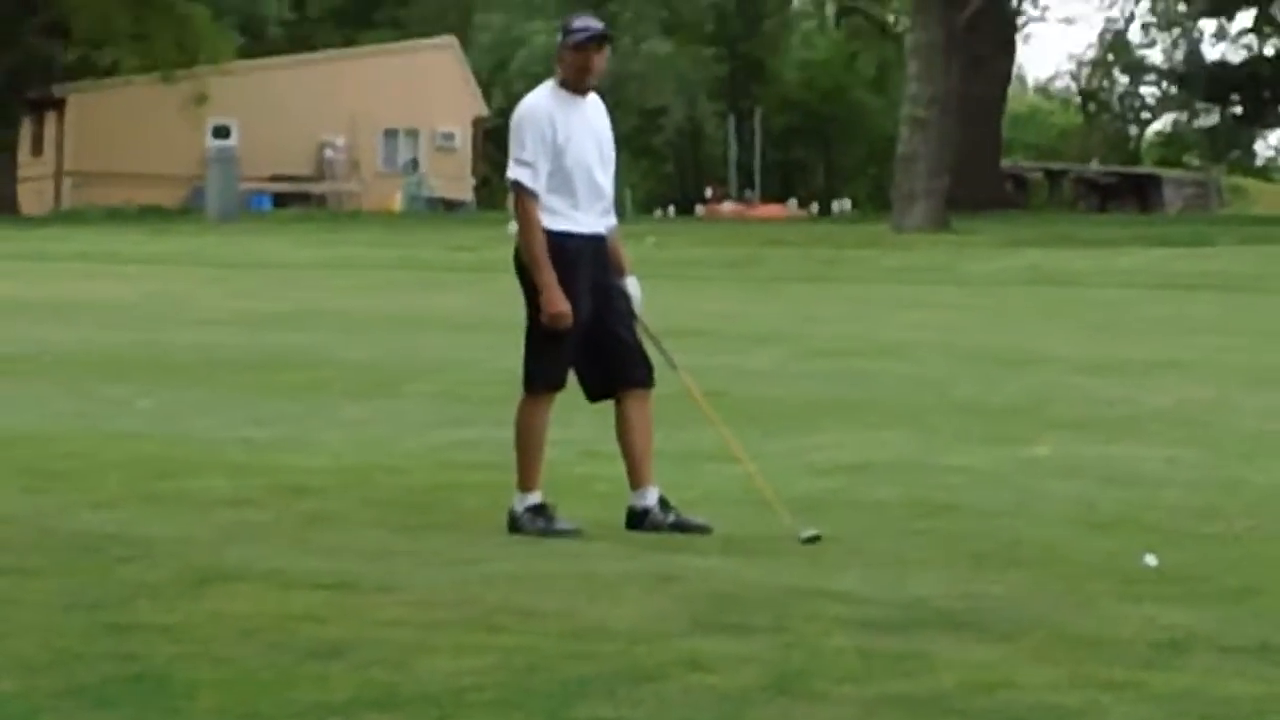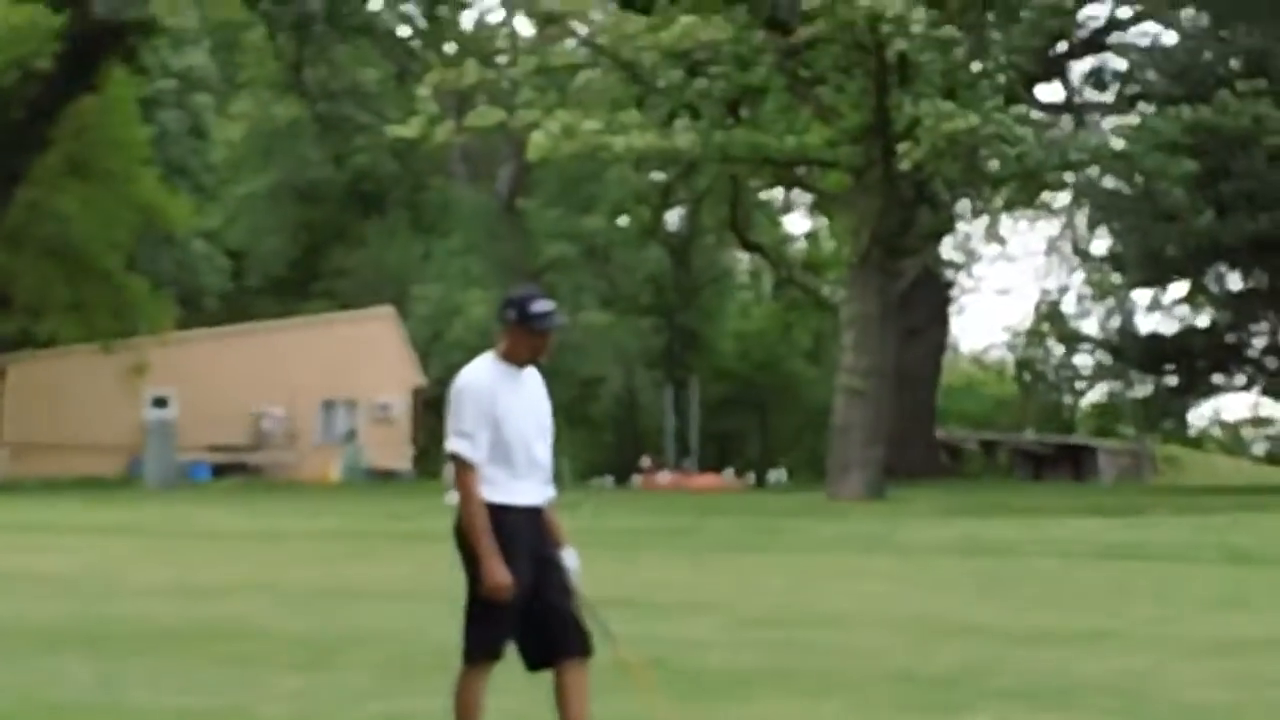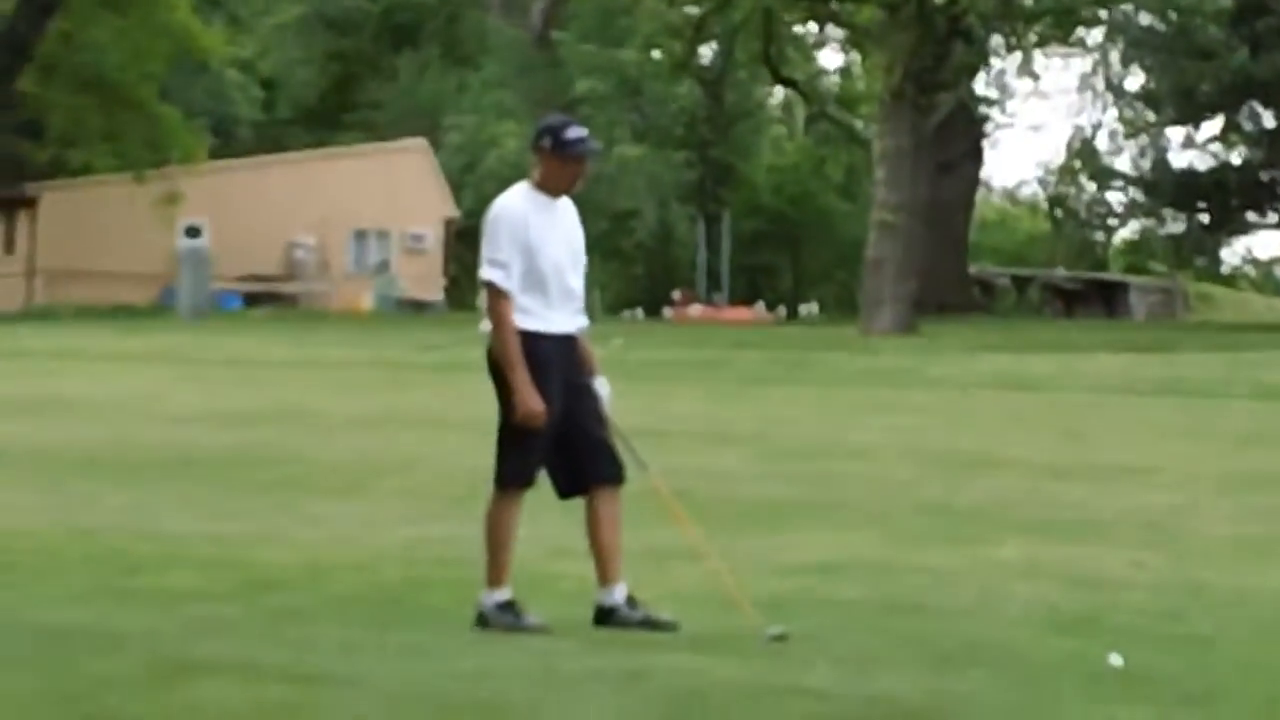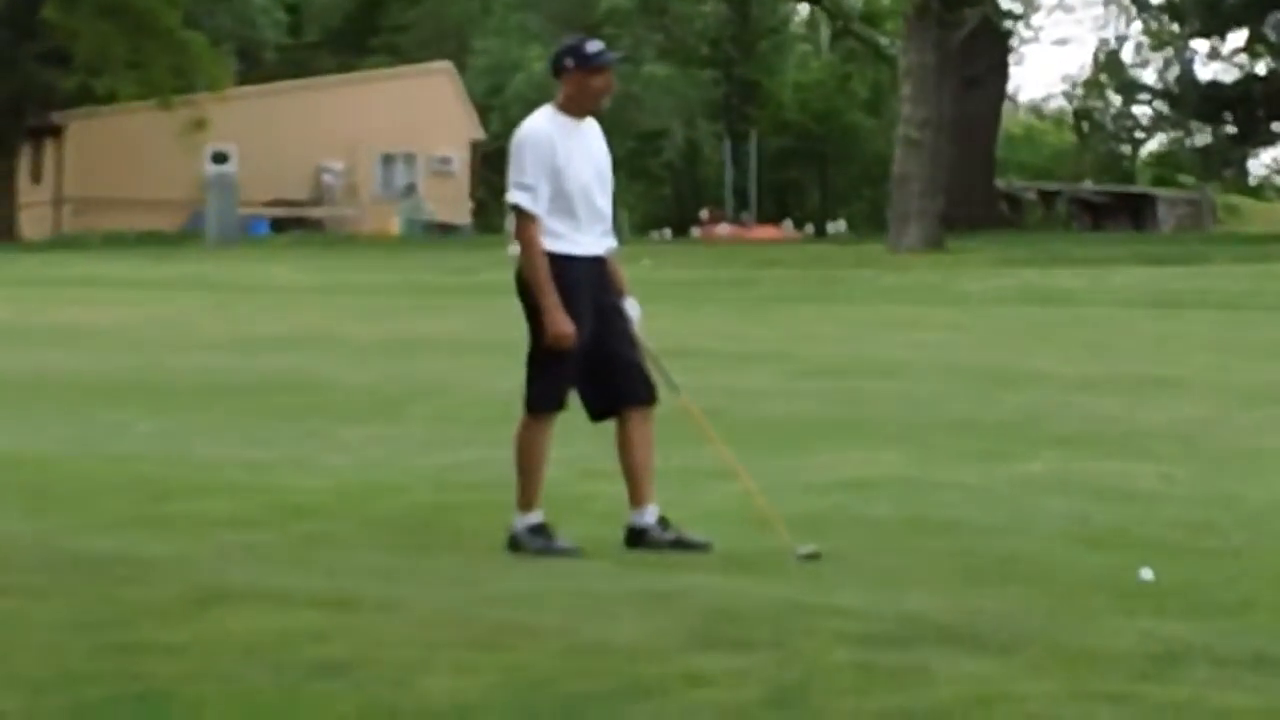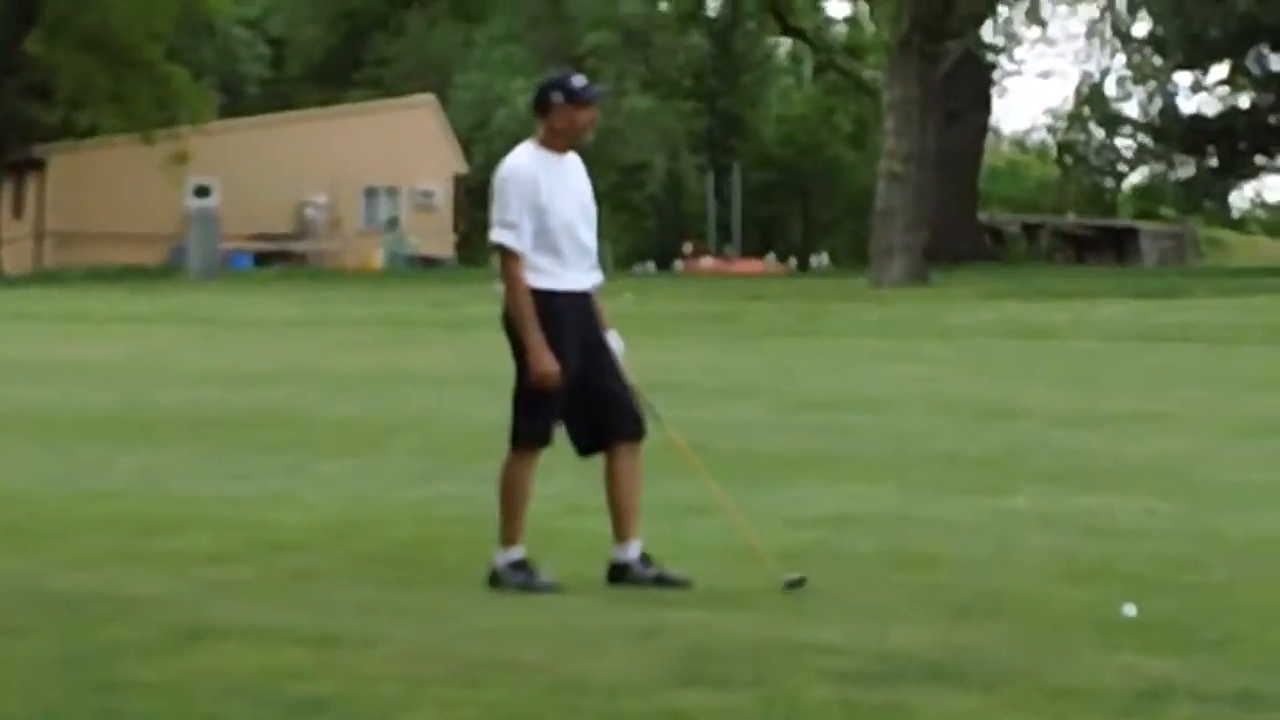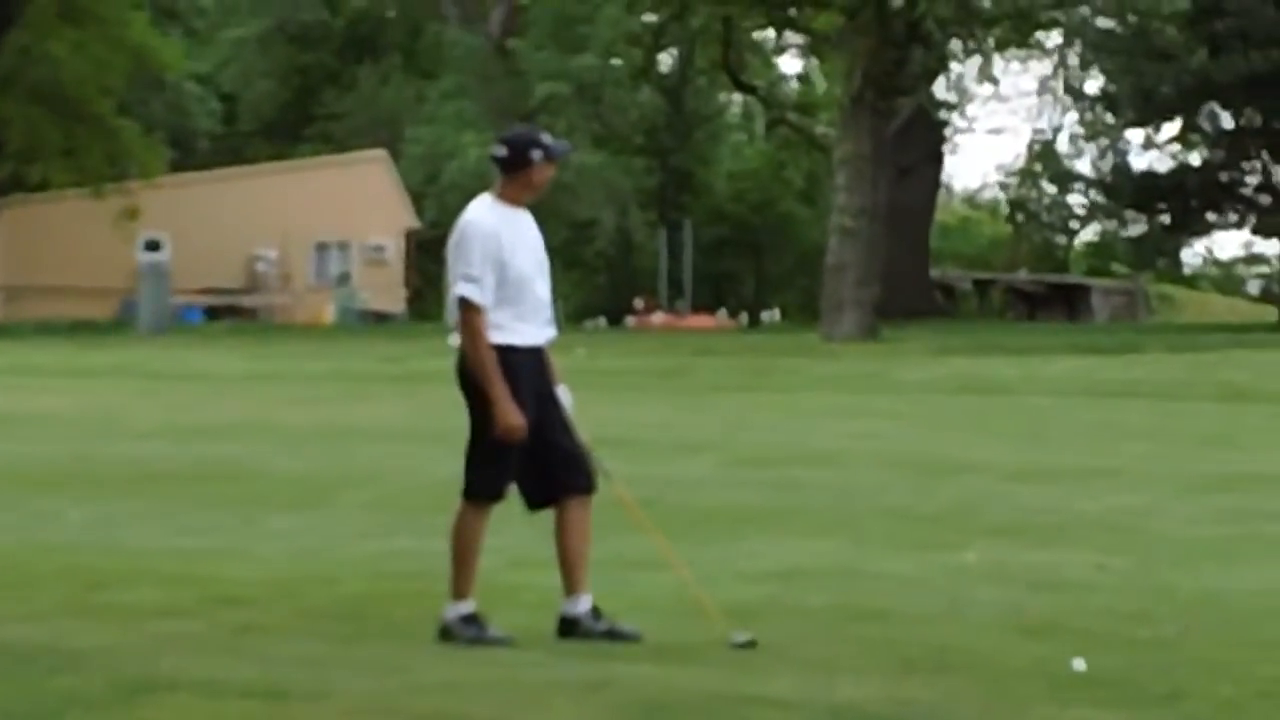
dt=0.5s
person 1, frame 1
left shoulder: (596, 107)
right shoulder: (537, 110)
right elbow: (526, 204)
left wrist: (623, 269)
right wrist: (548, 286)
left hip: (595, 254)
right hip: (555, 250)
left knee: (634, 376)
right knee: (543, 383)
left ankle: (645, 502)
right ankle: (527, 503)
person 1, frame 2
left shoulder: (533, 380)
right shoulder: (476, 383)
right elbow: (467, 477)
left wrist: (560, 541)
right wrist: (488, 560)
left hip: (533, 525)
right hip: (495, 522)
left knee: (572, 646)
right knee: (482, 654)
person 1, frame 3
left shoulder: (566, 209)
right shoulder: (512, 210)
right elbow: (500, 304)
left wrist: (592, 369)
right wrist: (522, 386)
left hip: (566, 353)
right hip: (527, 351)
left knee: (604, 474)
right knee: (514, 480)
left ankle: (613, 599)
right ankle: (495, 600)
person 1, frame 4
left shoulder: (592, 130)
right shoulder: (537, 134)
right elbow: (527, 228)
left wrist: (621, 290)
right wrist: (551, 309)
left hip: (594, 275)
right hip: (555, 273)
left knee: (636, 395)
right knee: (544, 403)
left ankle: (644, 520)
right ankle: (527, 522)
person 1, frame 5
left shoulder: (574, 165)
right shoulder: (521, 170)
right elbow: (512, 265)
left wrist: (604, 325)
right wrist: (535, 346)
left hip: (580, 312)
right hip: (543, 310)
left knee: (624, 429)
right knee: (529, 439)
left ankle: (628, 556)
right ankle: (508, 559)
person 1, frame 6
left shoulder: (522, 219)
right shoulder: (481, 224)
right elbow: (472, 320)
left wrist: (552, 379)
right wrist: (501, 401)
left hip: (532, 365)
right hip: (497, 366)
left knee: (575, 483)
right knee: (481, 493)
left ankle: (577, 610)
right ankle: (458, 612)
